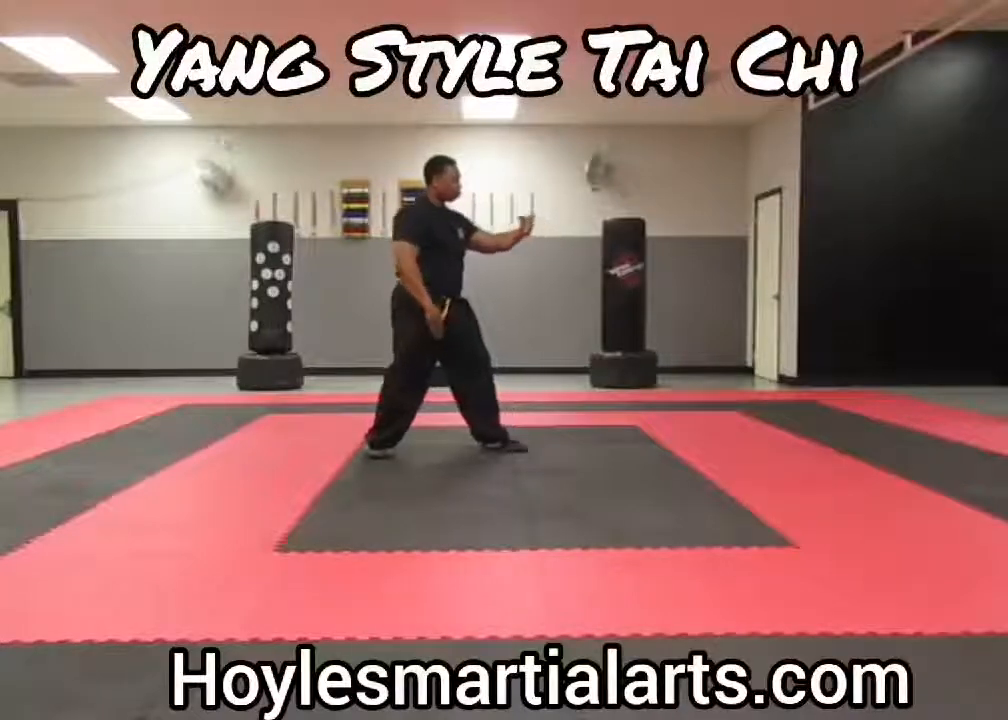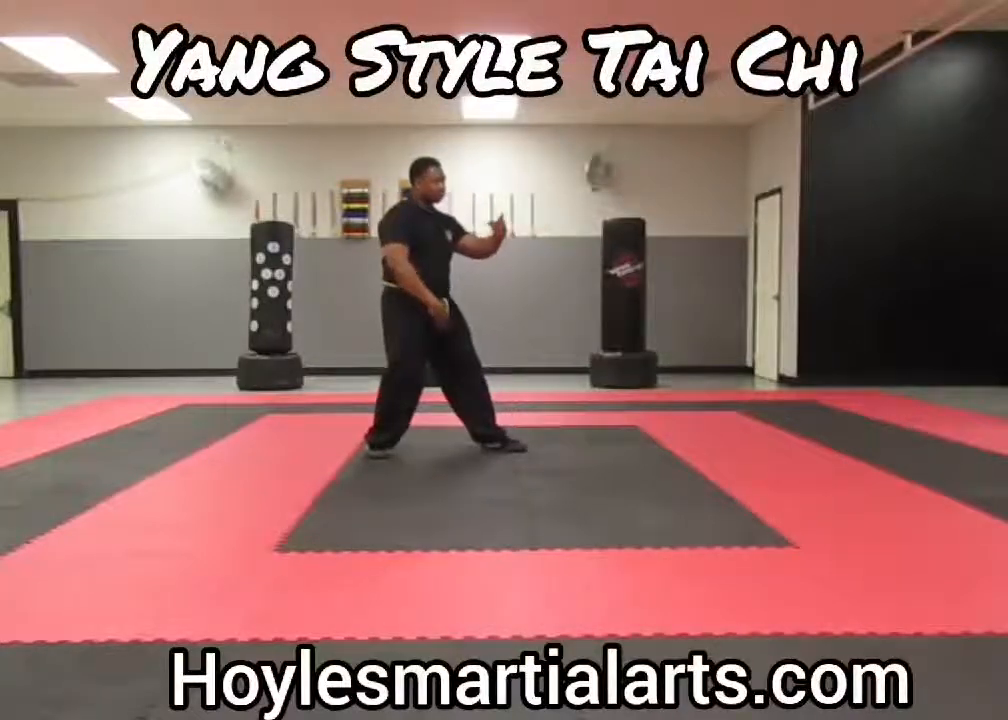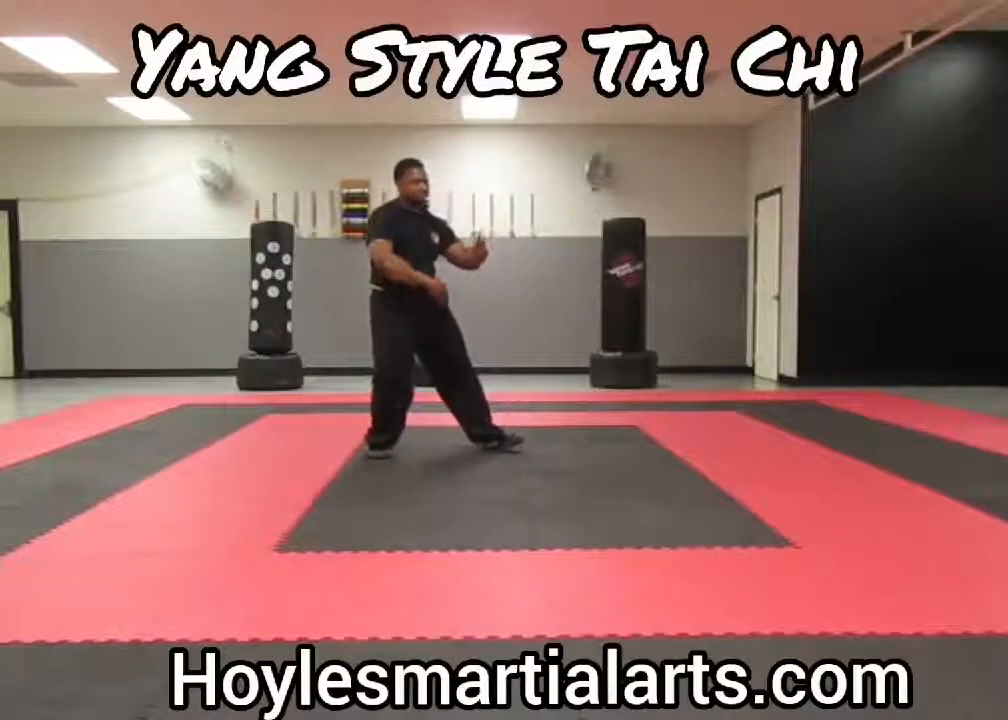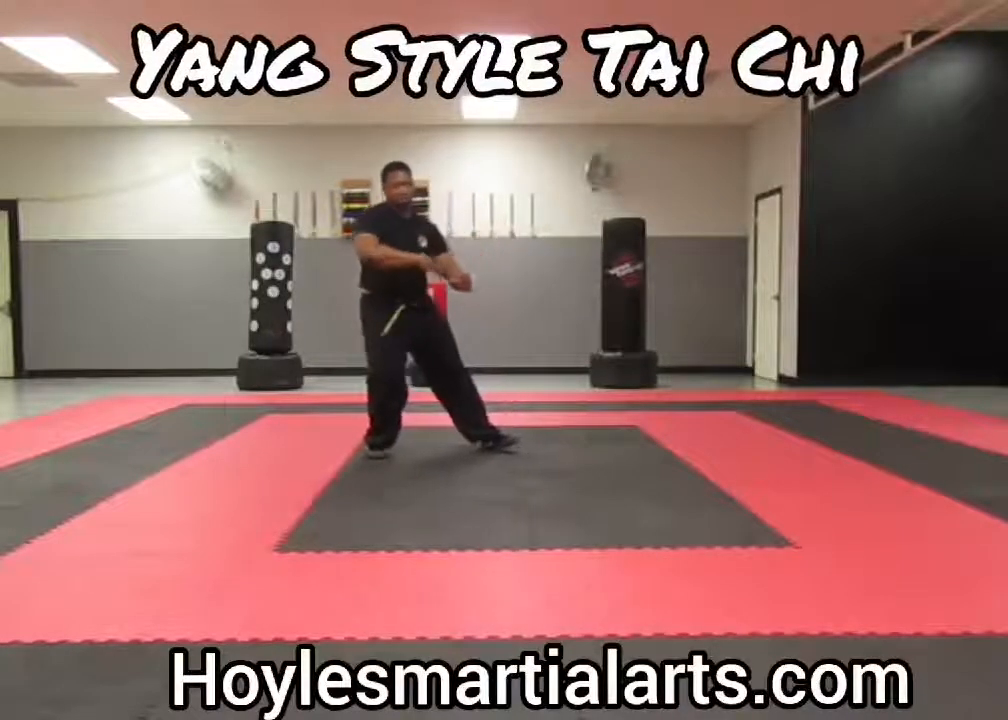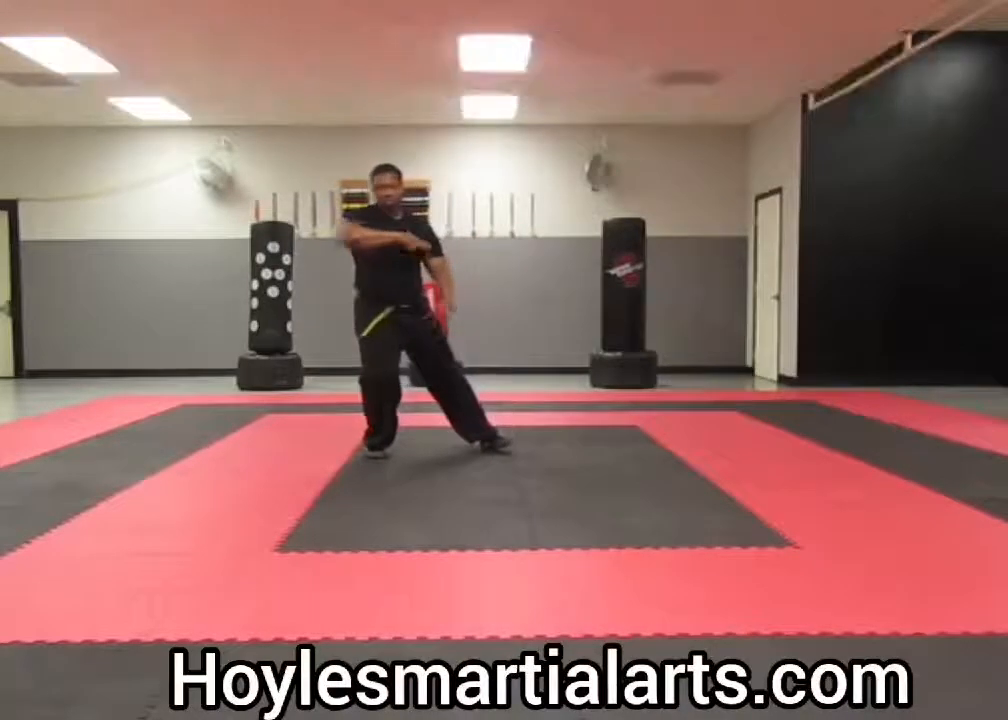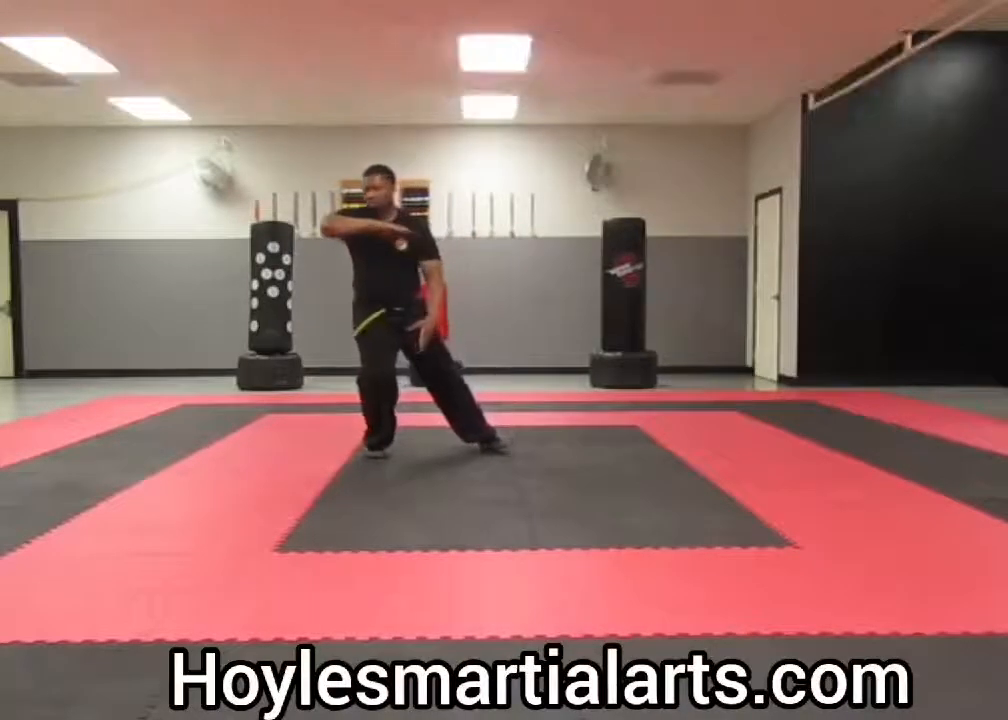
dt=0.5s
person 1, frame 1
left shoulder: (454, 219)
right shoulder: (413, 216)
left elbow: (490, 243)
right elbow: (405, 262)
left wrist: (519, 234)
right wrist: (428, 306)
left hip: (452, 305)
right hip: (417, 307)
left knee: (475, 367)
right knee: (408, 374)
left ankle: (491, 436)
right ankle: (380, 440)
person 1, frame 2
left shoulder: (444, 221)
right shoulder: (399, 218)
left elbow: (477, 249)
right elbow: (397, 263)
left wrist: (497, 238)
right wrist: (429, 301)
left hip: (441, 305)
right hip: (405, 307)
left knee: (465, 369)
right knee: (405, 374)
left ankle: (489, 435)
right ankle: (380, 440)
person 1, frame 3
left shoulder: (434, 224)
right shoulder: (385, 217)
left elbow: (462, 257)
right elbow: (383, 259)
left wrist: (477, 255)
right wrist: (426, 281)
left hip: (429, 305)
right hip: (392, 307)
left knee: (457, 369)
right knee: (393, 375)
left ankle: (486, 435)
right ankle: (380, 439)
person 1, frame 4
left shoulder: (424, 226)
right shoulder: (372, 219)
left elbow: (446, 263)
right elbow: (367, 252)
left wrist: (459, 278)
right wrist: (415, 259)
left hip: (420, 307)
right hip: (382, 309)
left knee: (450, 370)
right knee: (386, 376)
left ankle: (484, 434)
right ankle: (379, 439)
person 1, frame 5
left shoulder: (419, 225)
right shoulder: (363, 218)
left elbow: (439, 267)
right elbow: (349, 236)
left wrist: (448, 300)
right wrist: (399, 237)
left hip: (414, 310)
right hip: (376, 312)
left knee: (446, 372)
right knee: (379, 376)
left ankle: (483, 434)
right ankle: (377, 440)
person 1, frame 6
left shoulder: (415, 227)
right shoulder: (357, 219)
left elbow: (434, 275)
right elbow: (328, 225)
left wrist: (432, 316)
right wrist: (377, 224)
left hip: (411, 312)
right hip: (372, 313)
left knee: (443, 373)
right knee: (377, 376)
left ankle: (482, 435)
right ankle: (377, 440)
